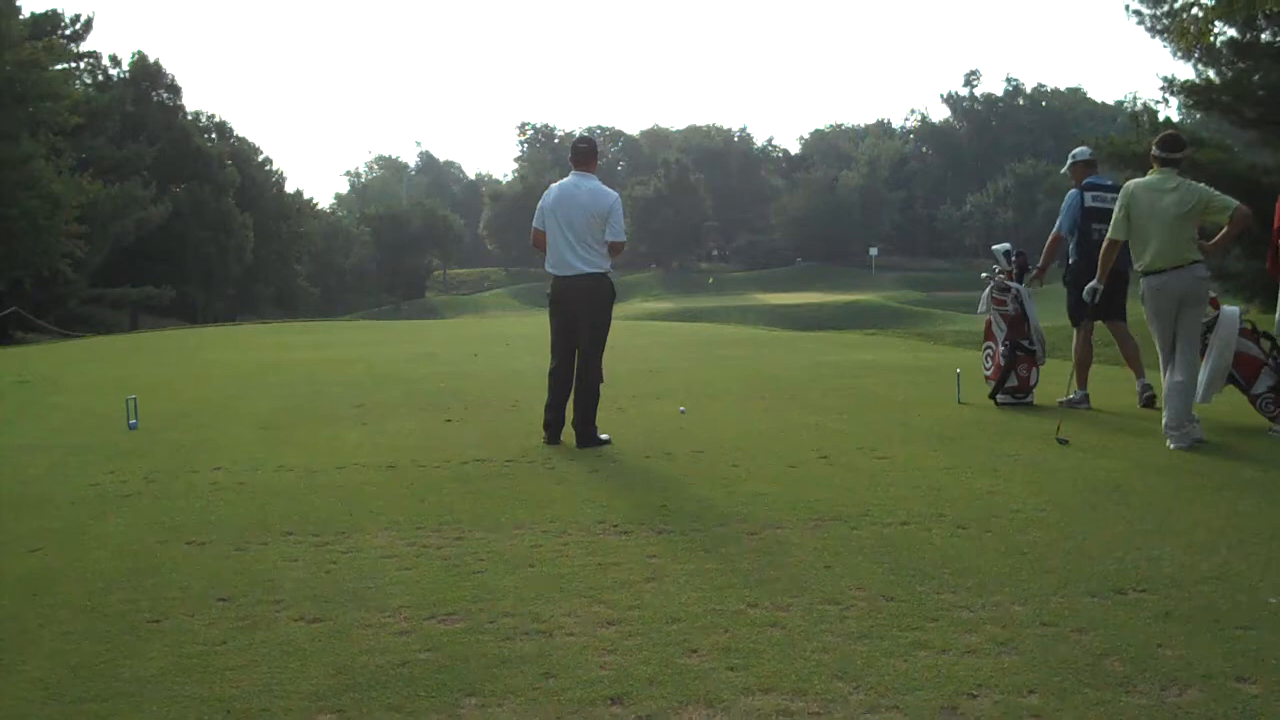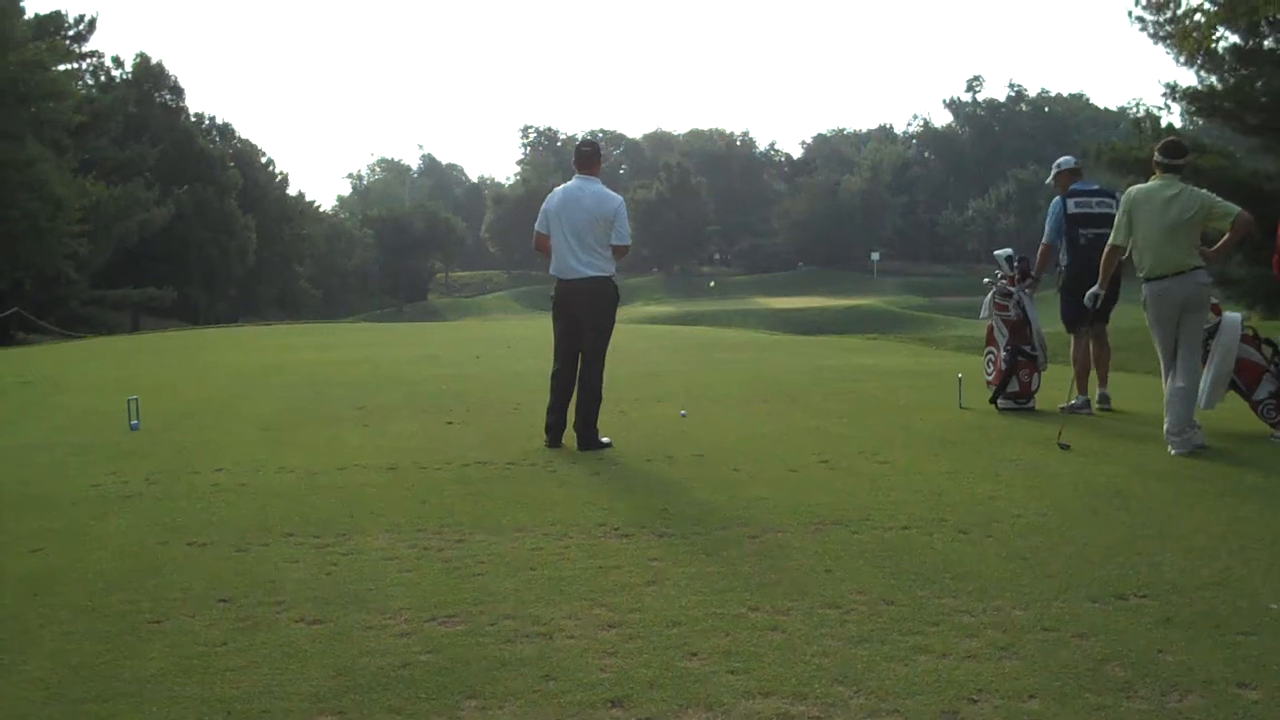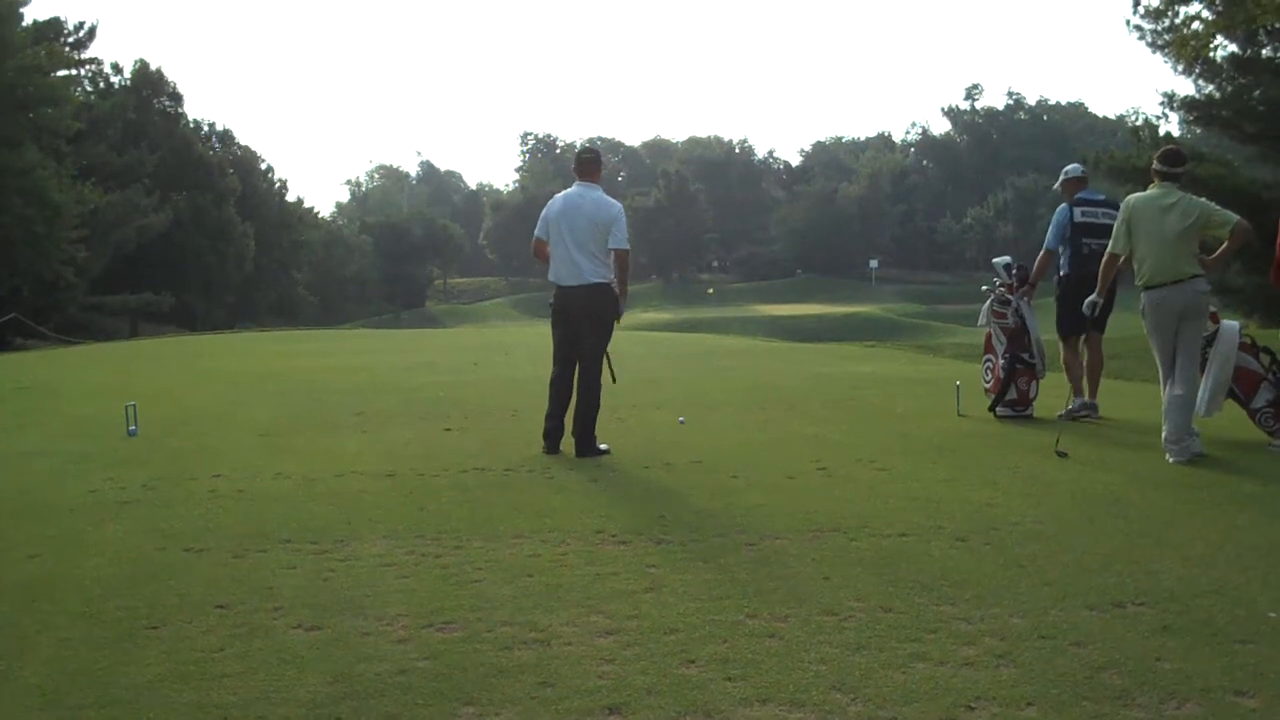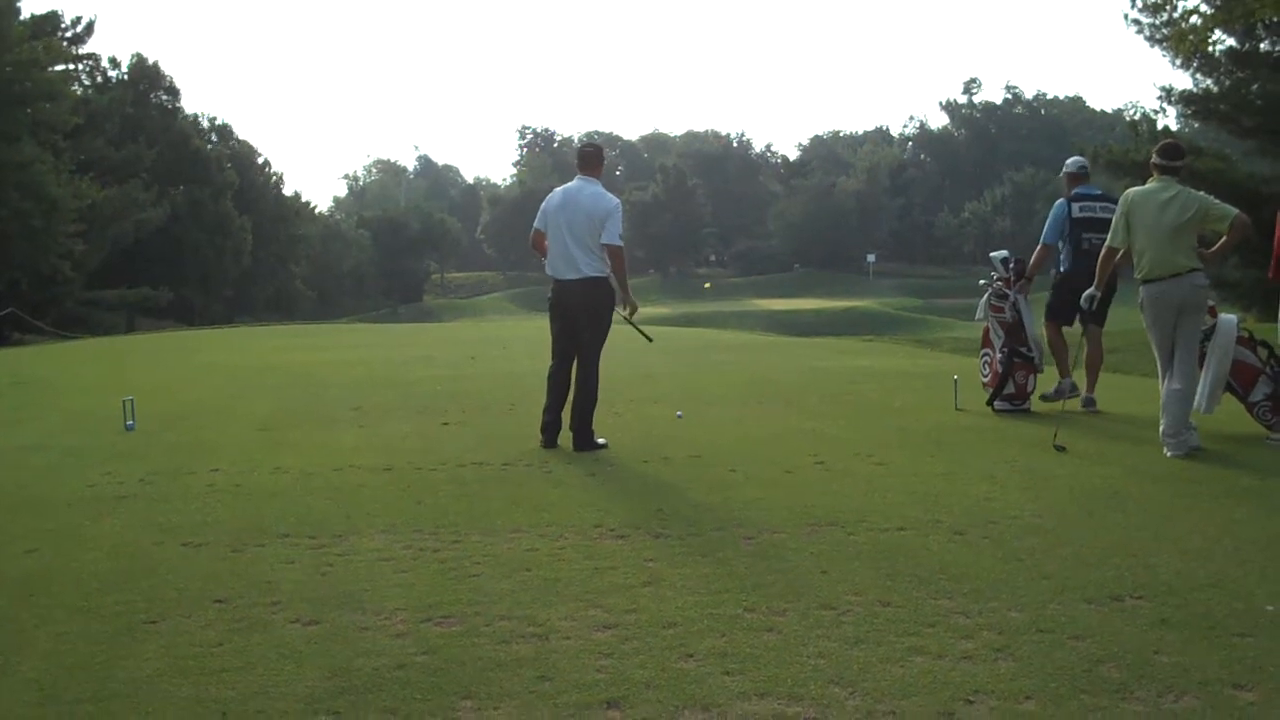
dt=0.4s
person 1, frame 1
left shoulder: (1131, 190)
right shoulder: (1195, 192)
left elbow: (1113, 241)
right elbow: (1242, 215)
left wrist: (1099, 281)
right wrist: (1212, 246)
left hip: (1155, 282)
right hip: (1192, 276)
left knee: (1169, 357)
right knee: (1187, 354)
left ankle: (1182, 423)
right ankle: (1177, 427)
person 1, frame 2
left shoulder: (1134, 195)
right shoulder: (1197, 198)
left elbow: (1115, 247)
right elbow: (1245, 221)
left wrist: (1100, 286)
right wrist: (1215, 253)
left hip: (1157, 288)
right hip: (1194, 282)
left knee: (1170, 363)
right knee: (1188, 361)
left ankle: (1183, 429)
right ankle: (1179, 432)
person 1, frame 3
left shoulder: (1133, 203)
right shoulder: (1196, 206)
left elbow: (1114, 254)
right elbow: (1243, 229)
left wrist: (1099, 294)
right wrist: (1214, 261)
left hip: (1156, 296)
right hip: (1193, 290)
left knee: (1169, 371)
right knee: (1186, 369)
left ankle: (1182, 437)
right ankle: (1177, 440)
person 1, frame 4
left shoulder: (1131, 197)
right shoulder: (1195, 200)
left elbow: (1112, 248)
right elbow: (1243, 223)
left wrist: (1097, 288)
right wrist: (1213, 254)
left hip: (1154, 289)
right hip: (1192, 284)
left knee: (1167, 366)
right knee: (1185, 363)
left ankle: (1179, 431)
right ankle: (1175, 435)
person 2, frame 1
left shoulder: (551, 193)
right shoulder: (608, 197)
left elbow: (537, 240)
right elbow: (617, 246)
left hip: (561, 285)
right hip: (594, 285)
left knee: (560, 358)
right knee: (589, 360)
left ankle: (552, 429)
right ankle: (585, 432)
person 2, frame 2
left shoulder: (555, 197)
right shoulder: (613, 201)
left elbow: (540, 243)
right elbow: (621, 249)
left hip: (565, 288)
right hip: (599, 289)
left knee: (563, 361)
right knee: (592, 363)
left ankle: (554, 433)
right ankle: (586, 435)
person 2, frame 3
left shoulder: (555, 203)
right shoulder: (612, 208)
left elbow: (538, 249)
right elbow: (621, 255)
right wrist: (622, 295)
left hip: (564, 295)
right hip: (597, 295)
left knee: (561, 366)
right knee: (591, 369)
left ankle: (552, 439)
right ankle: (584, 442)
person 2, frame 4
left shoulder: (555, 196)
right shoulder: (609, 203)
left elbow: (536, 242)
right elbow: (613, 251)
right wrist: (625, 291)
left hip: (561, 288)
right hip: (594, 289)
left knee: (560, 360)
right knee: (588, 363)
left ankle: (550, 432)
right ankle: (582, 436)
person 3, frame 1
left shoulder: (1077, 194)
right shoulder: (1122, 194)
left elbow: (1058, 236)
left wrist: (1041, 268)
left hip: (1085, 270)
right hip: (1117, 270)
left knee: (1082, 330)
right knee: (1120, 328)
left ankle: (1081, 393)
right ankle: (1143, 382)
person 3, frame 2
left shoulder: (1062, 202)
right shoulder: (1112, 198)
left elbow: (1048, 245)
left wrist: (1035, 278)
left hip: (1077, 275)
right hip: (1108, 275)
left knee: (1080, 335)
right knee: (1098, 332)
left ankle: (1082, 398)
right ankle: (1103, 392)
person 3, frame 3
left shoulder: (1067, 209)
right shoulder: (1115, 210)
left elbow: (1048, 252)
left wrist: (1031, 284)
left hip: (1075, 283)
right hip: (1105, 284)
left knee: (1070, 343)
right knee: (1094, 341)
left ankle: (1079, 401)
right ankle: (1092, 401)
person 3, frame 4
left shoulder: (1065, 204)
right shoulder: (1113, 205)
left elbow: (1046, 246)
left wrist: (1028, 279)
left hip: (1073, 276)
left knee: (1052, 324)
right knee: (1094, 334)
left ankle: (1066, 382)
right ankle: (1089, 395)
